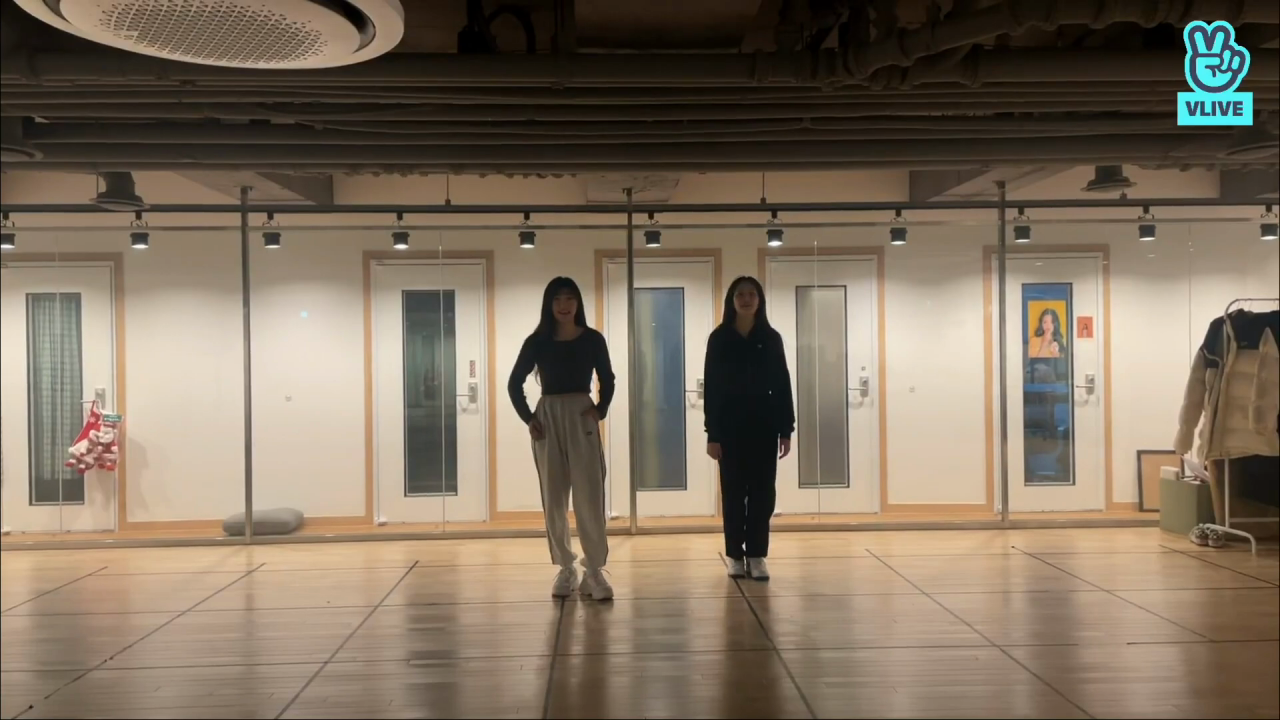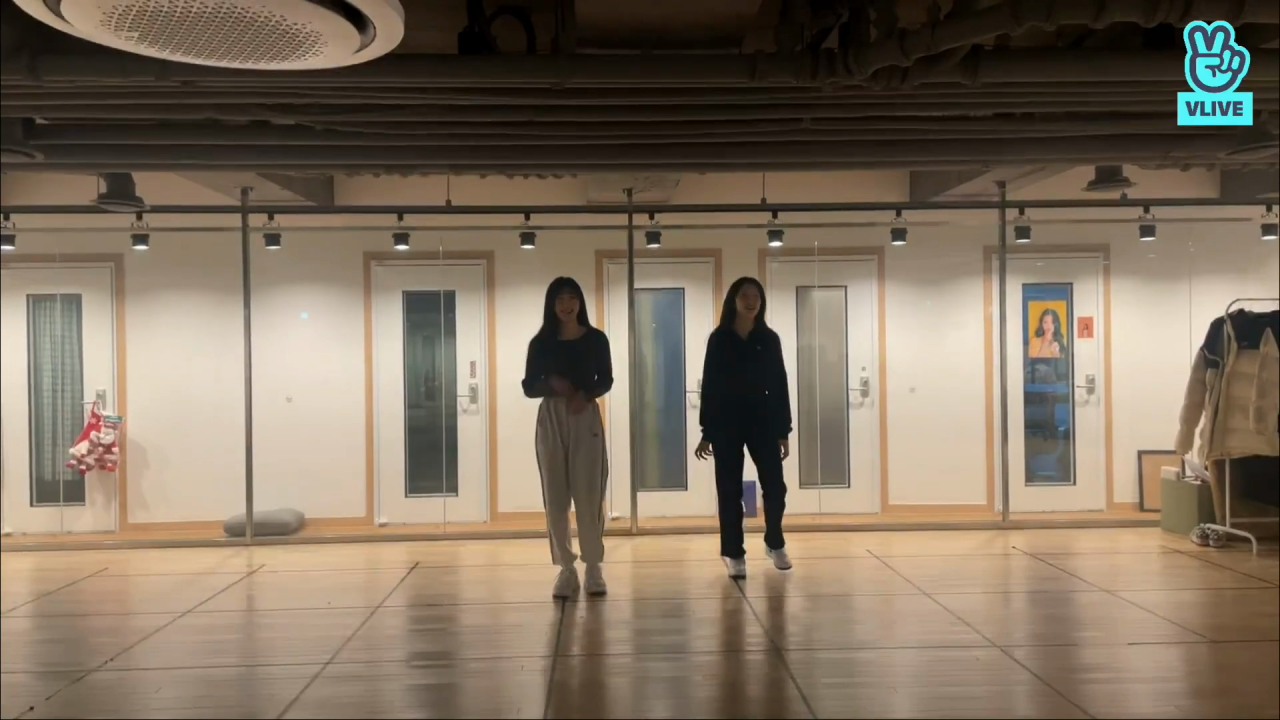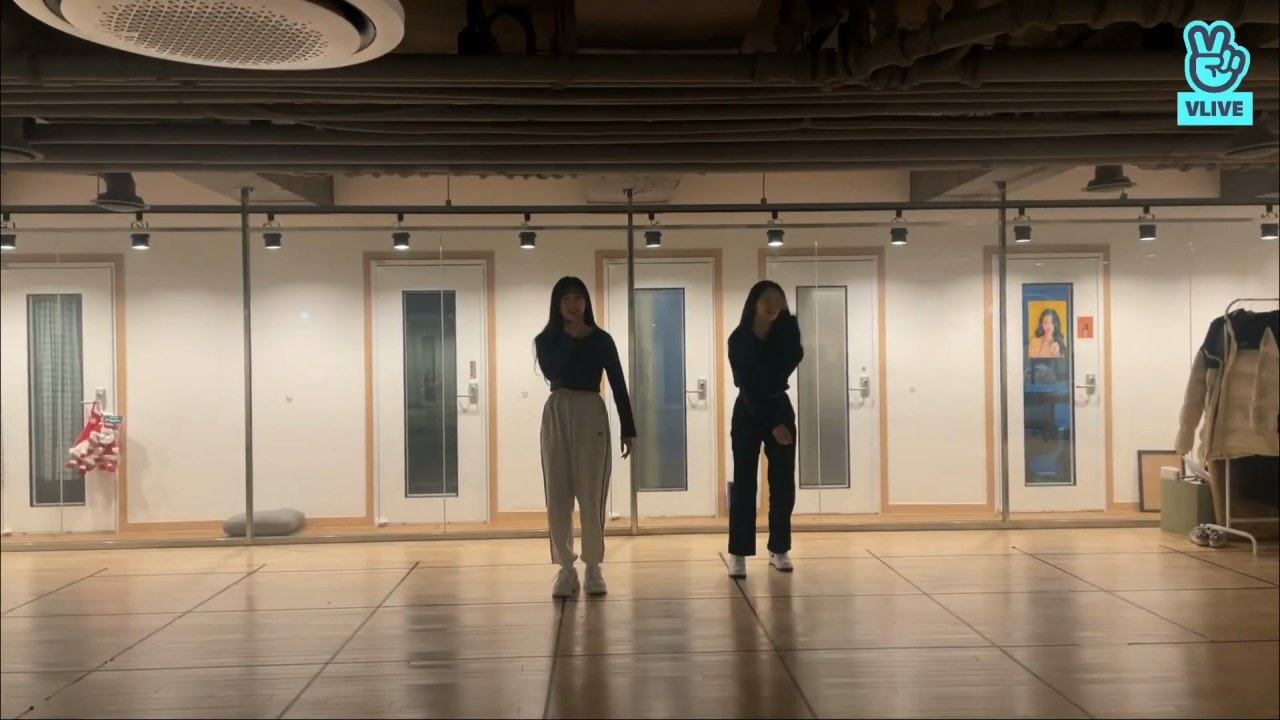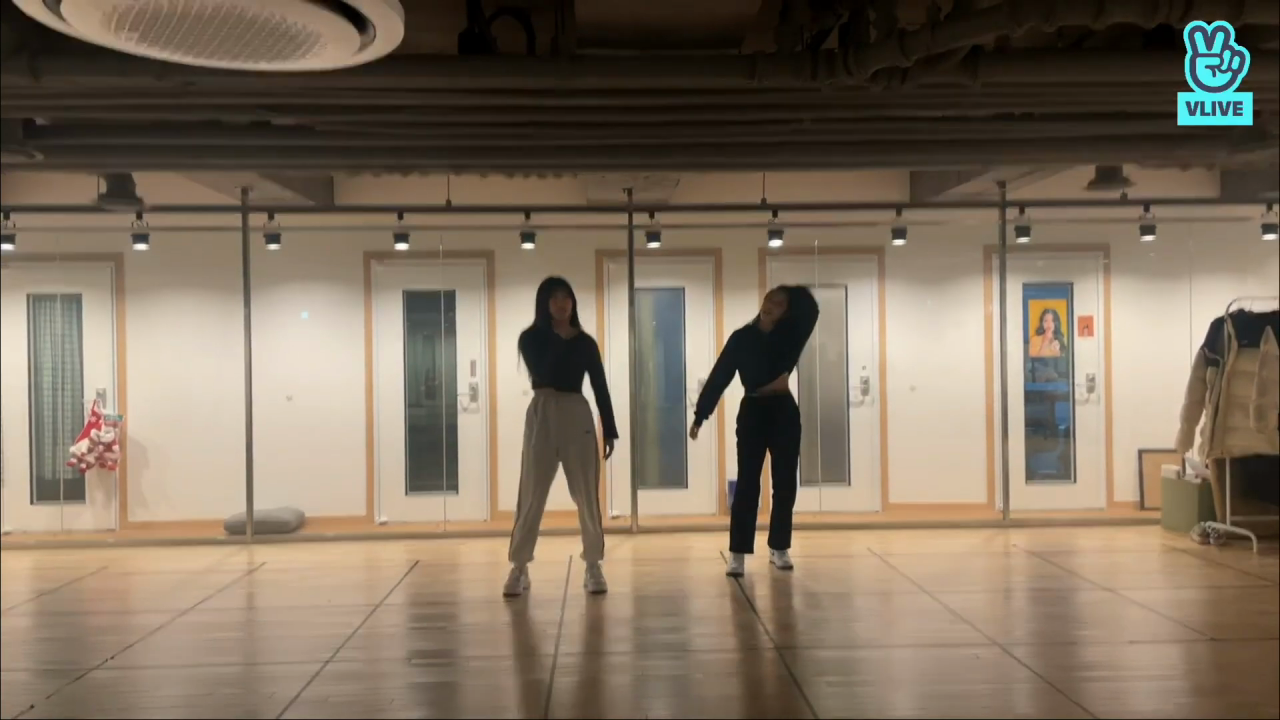
dt=0.5s
person 1, frame 1
left shoulder: (592, 339)
right shoulder: (537, 342)
left elbow: (607, 380)
right elbow: (515, 384)
left wrist: (600, 409)
right wrist: (528, 419)
left hip: (581, 417)
right hip: (548, 418)
left knee: (589, 494)
right knee: (554, 498)
left ankle: (594, 570)
right ankle: (566, 569)
person 1, frame 2
left shoulder: (595, 339)
right shoulder: (541, 342)
left elbow: (606, 380)
right elbow: (528, 388)
left wrist: (585, 395)
right wrist: (550, 383)
left hip: (585, 417)
right hip: (551, 418)
left knee: (588, 494)
right knee: (555, 497)
left ankle: (593, 567)
right ankle: (566, 569)
person 1, frame 3
left shoulder: (601, 339)
right shoulder: (547, 340)
left elbow: (618, 384)
right elbow: (551, 372)
left wrist: (628, 429)
right wrist: (570, 337)
left hip: (592, 414)
right hip: (556, 414)
left knee: (591, 495)
right knee: (558, 496)
left ankle: (593, 568)
right ankle: (566, 569)
person 1, frame 4
left shoulder: (585, 341)
right shoulder: (532, 338)
left elbow: (600, 386)
right elbow: (540, 371)
left wrist: (609, 432)
right wrist: (559, 339)
left hip: (577, 414)
right hip: (541, 414)
left knee: (586, 494)
right knee: (531, 494)
left ankle: (593, 566)
right ankle: (519, 568)
person 2, frame 1
left shoulder: (770, 338)
right shoulder: (719, 338)
left elbow: (782, 384)
right elbow: (711, 387)
left wrist: (786, 429)
right wrist: (713, 433)
left hip: (763, 418)
right hip: (730, 419)
left knee: (763, 489)
right knee: (733, 490)
left ankle: (756, 555)
right ankle: (735, 555)
person 2, frame 2
left shoulder: (769, 339)
right shoulder: (719, 339)
left elbow: (780, 385)
right elbow: (710, 387)
left wrist: (784, 430)
right wrist: (706, 432)
left hip: (762, 415)
right hip: (727, 417)
left knee: (775, 484)
right knee: (730, 489)
left ankle: (775, 545)
right ankle: (734, 554)
person 2, frame 3
left shoulder: (785, 335)
right shoulder: (739, 339)
left elbow: (793, 360)
right elbow: (747, 385)
left wrist: (788, 317)
right wrist: (771, 423)
left hip: (781, 410)
right hip: (748, 414)
left knee: (783, 485)
right knee: (744, 485)
left ankle: (779, 549)
right ankle: (738, 554)
person 2, frame 4
left shoulder: (789, 334)
right shoulder: (742, 337)
left elbow: (810, 308)
right elbow: (719, 376)
left wrist: (791, 301)
right wrist: (700, 415)
left hip: (783, 410)
right hip: (753, 410)
left knee: (785, 482)
right knee: (748, 483)
left ankle: (779, 548)
right ankle: (738, 553)
